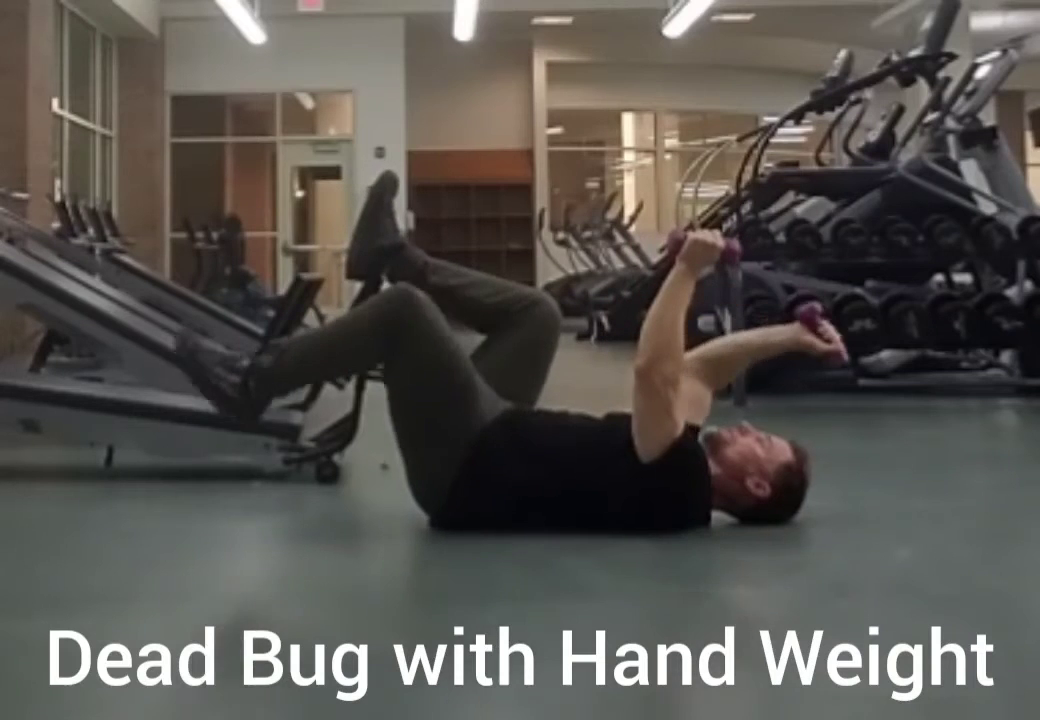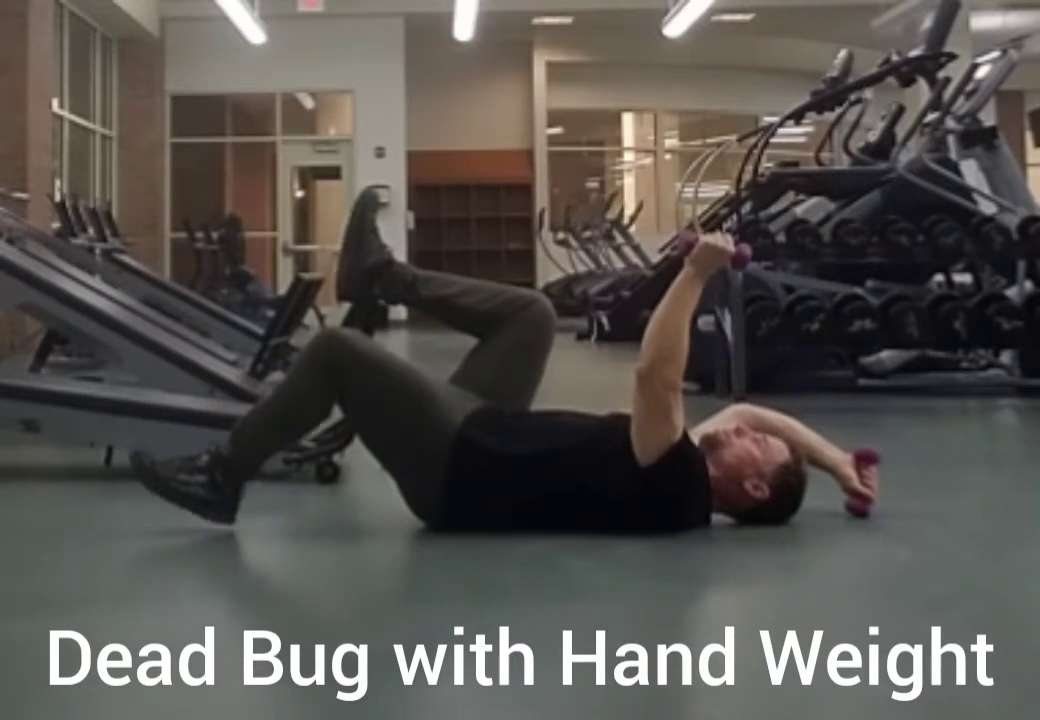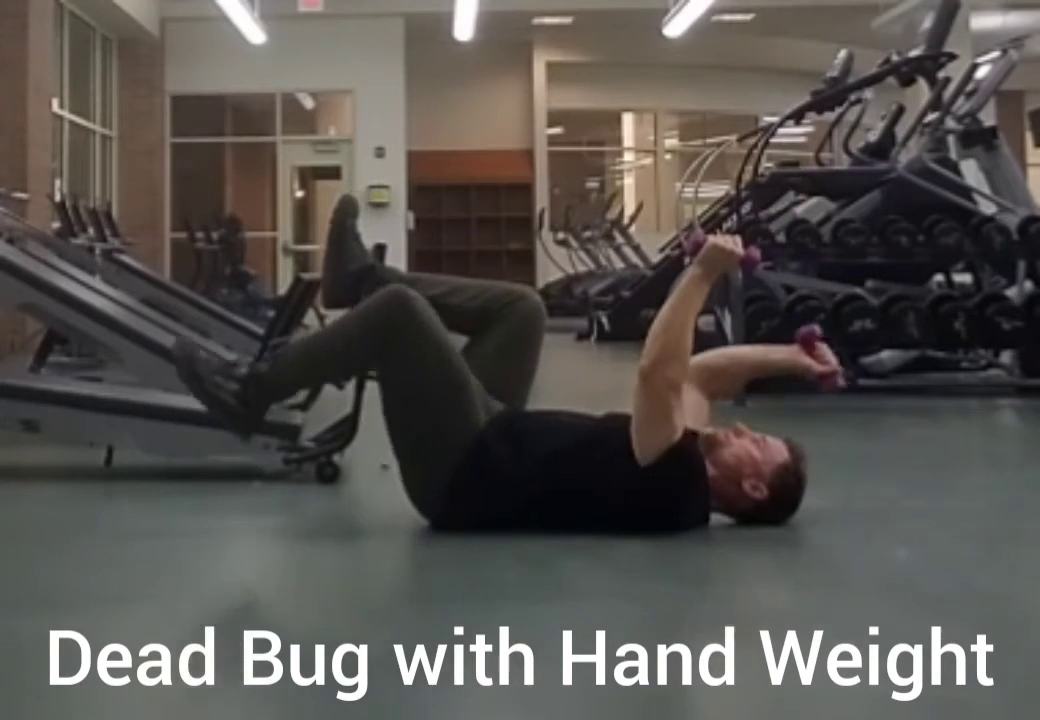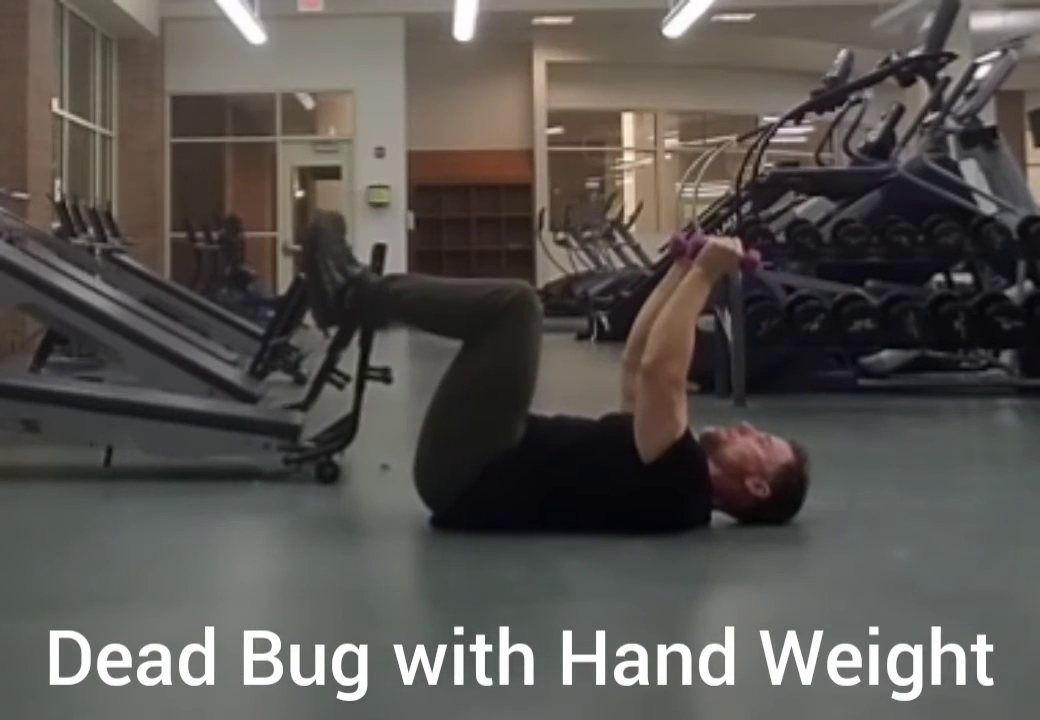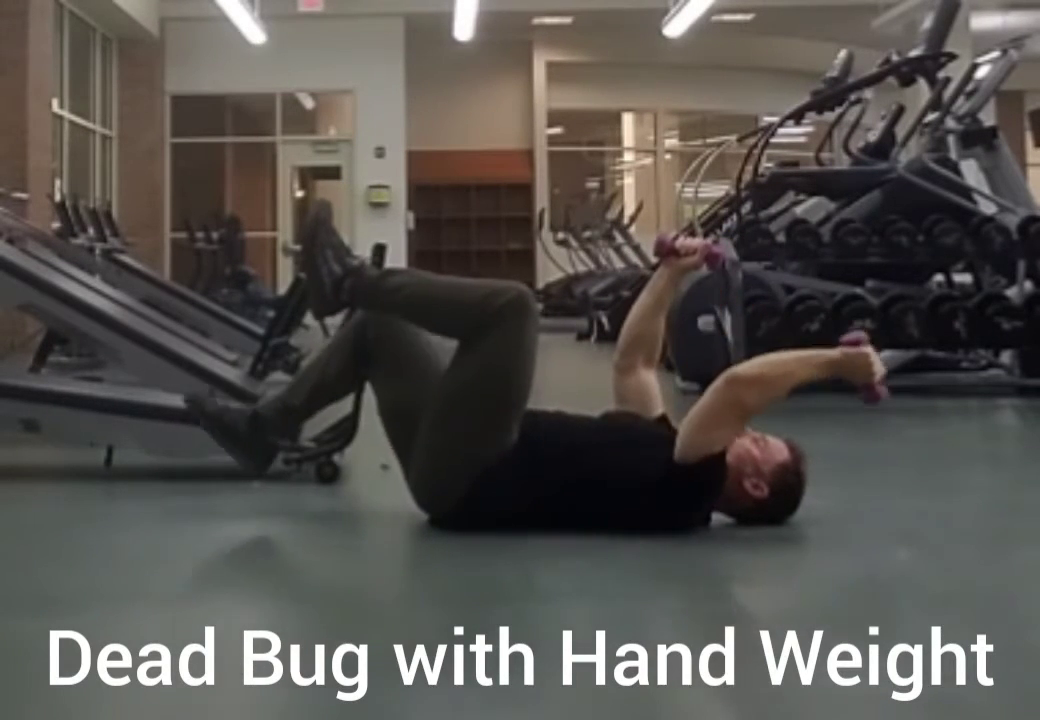
dt=1s
person 1, frame 1
left shoulder: (679, 485)
right shoulder: (687, 460)
left elbow: (654, 373)
right elbow: (700, 362)
left wrist: (687, 271)
right wrist: (795, 335)
left hip: (468, 473)
right hip: (493, 447)
left knee: (404, 309)
right knee: (536, 311)
left ankle: (250, 385)
right ankle: (393, 257)
person 1, frame 2
left shoulder: (674, 487)
right shoulder: (694, 470)
left elbow: (654, 377)
right elbow: (749, 411)
left wrist: (695, 274)
right wrist: (840, 464)
left hip: (458, 468)
right hip: (484, 438)
left knee: (336, 350)
right knee: (532, 312)
left ankle: (220, 479)
right ankle: (384, 277)
person 1, frame 3
left shoulder: (676, 487)
right shoulder: (688, 466)
left elbow: (659, 372)
right elbow: (700, 371)
left wrist: (703, 273)
right wrist: (796, 359)
left hip: (466, 475)
right hip: (491, 449)
left knee: (402, 309)
right knee: (520, 307)
left ankle: (250, 393)
right ankle: (371, 279)
person 1, frame 4
left shoulder: (680, 485)
right shoulder: (675, 461)
left elbow: (661, 373)
right elbow: (637, 361)
left wrist: (704, 275)
right wrist: (683, 269)
left hip: (469, 480)
right hip: (479, 471)
left knee: (514, 303)
right knee: (506, 311)
left ankle: (353, 294)
right ankle: (354, 294)
person 1, frame 5
left shoulder: (688, 489)
right shoulder: (665, 449)
left elbow: (735, 385)
right elbow: (632, 362)
left wrist: (835, 359)
right wrist: (670, 275)
left hip: (468, 482)
right hip: (454, 467)
left knee: (511, 304)
right knee: (380, 328)
left ankle: (355, 287)
right ankle: (261, 429)
